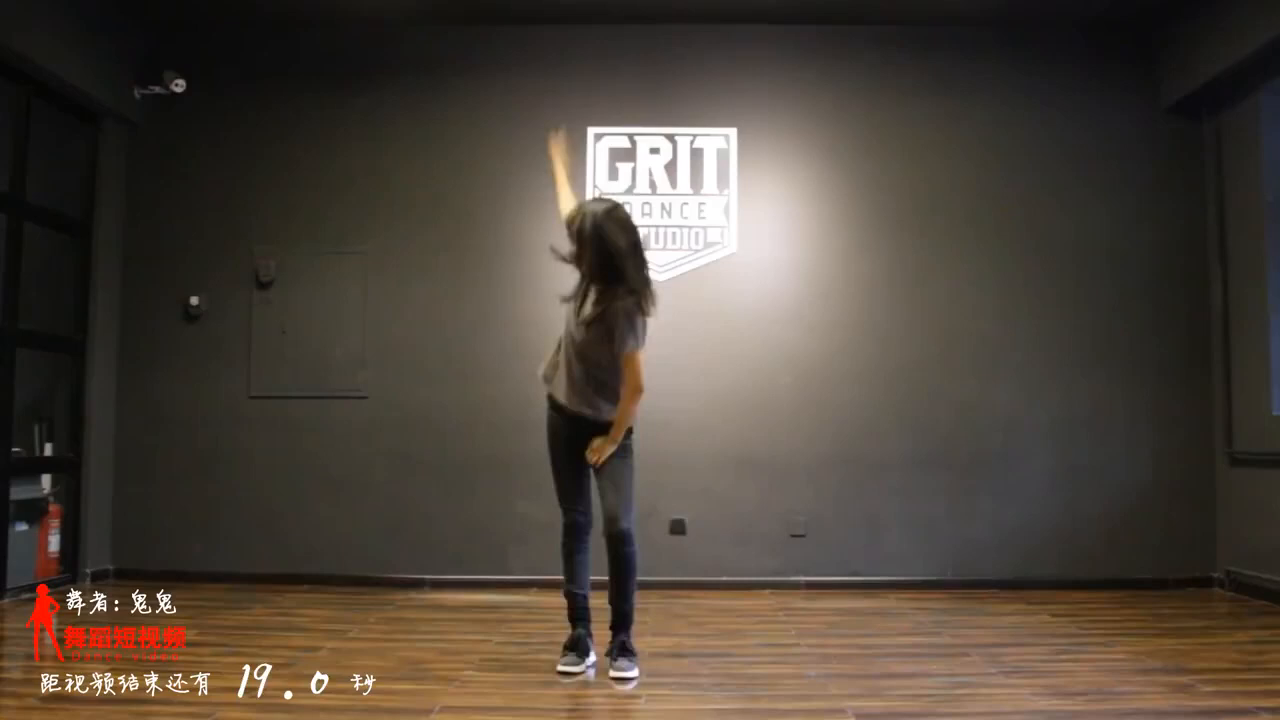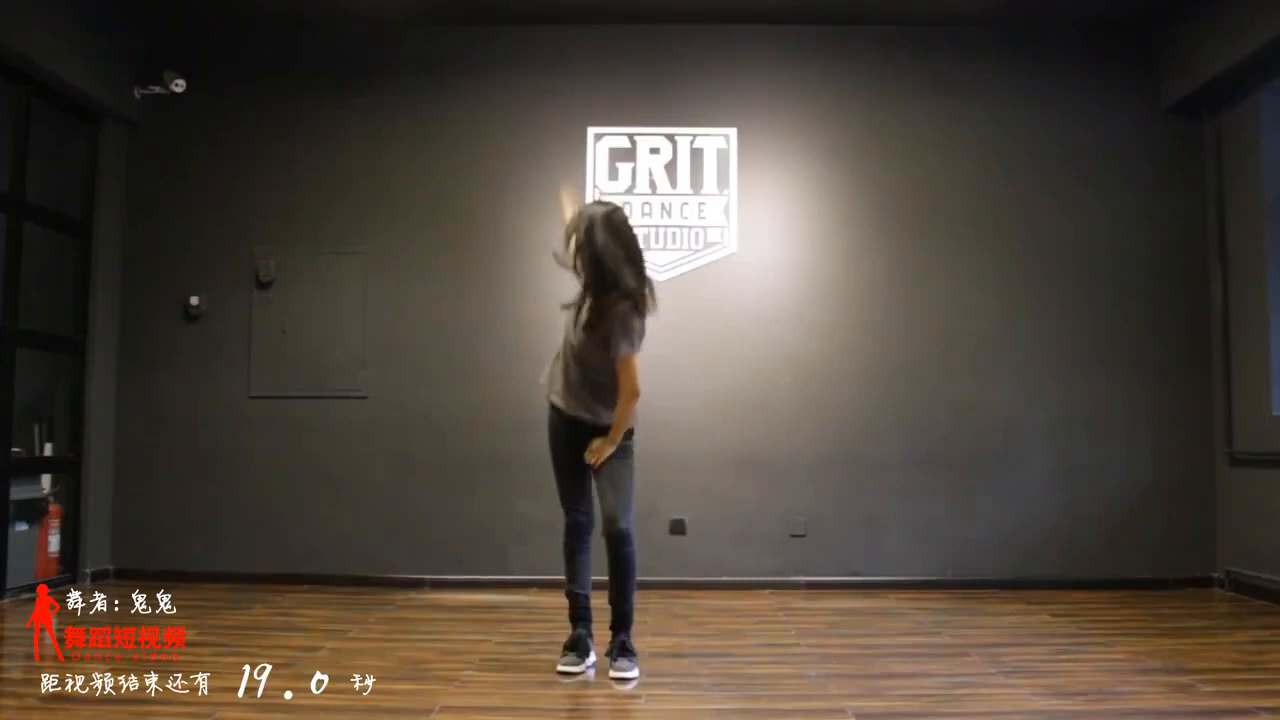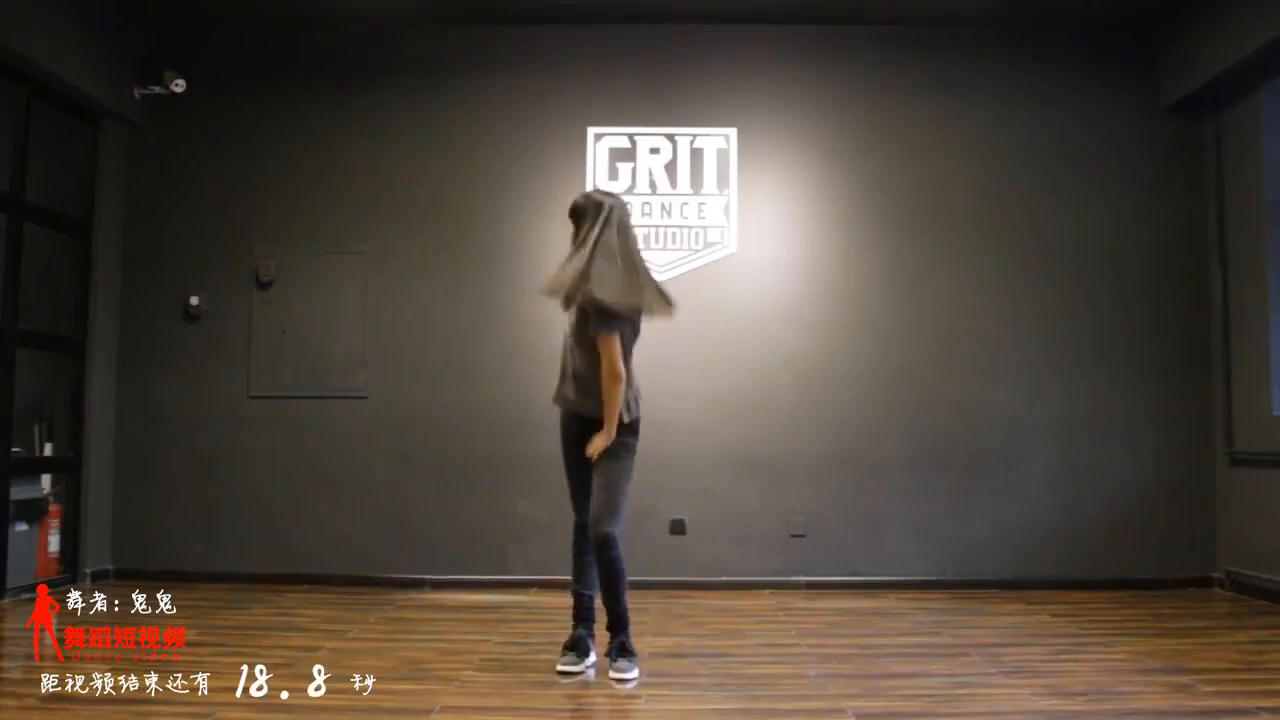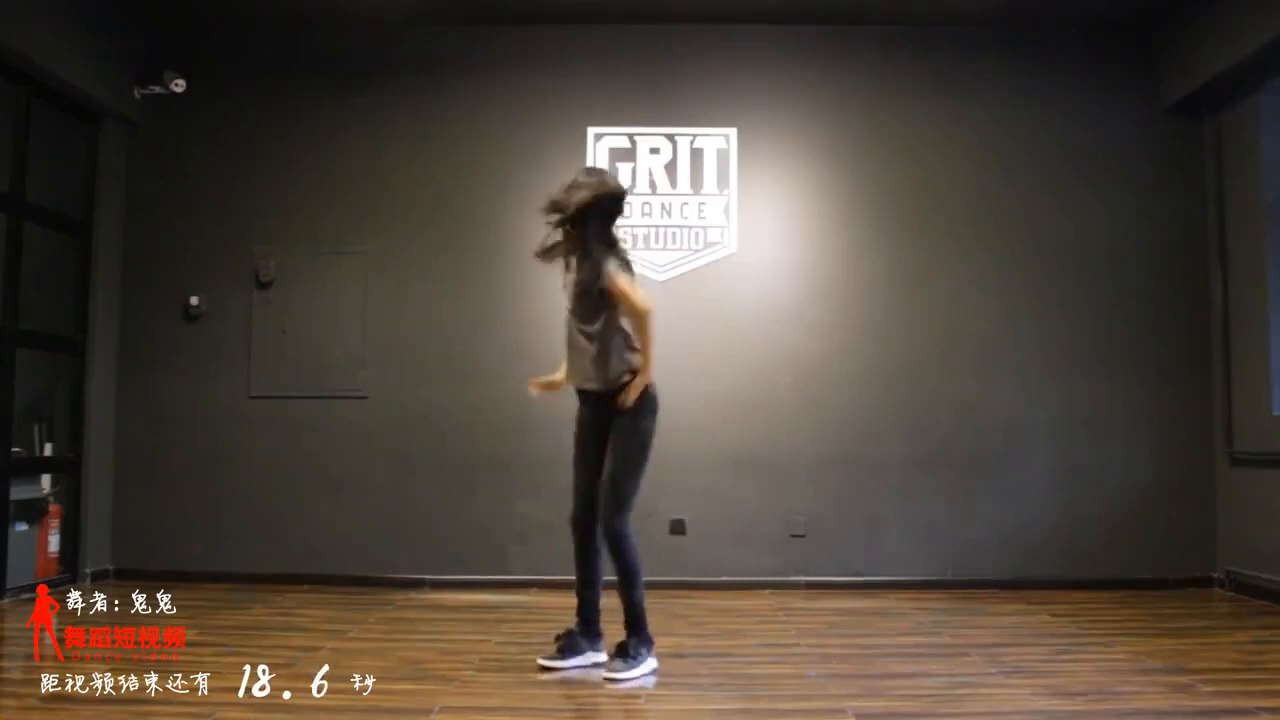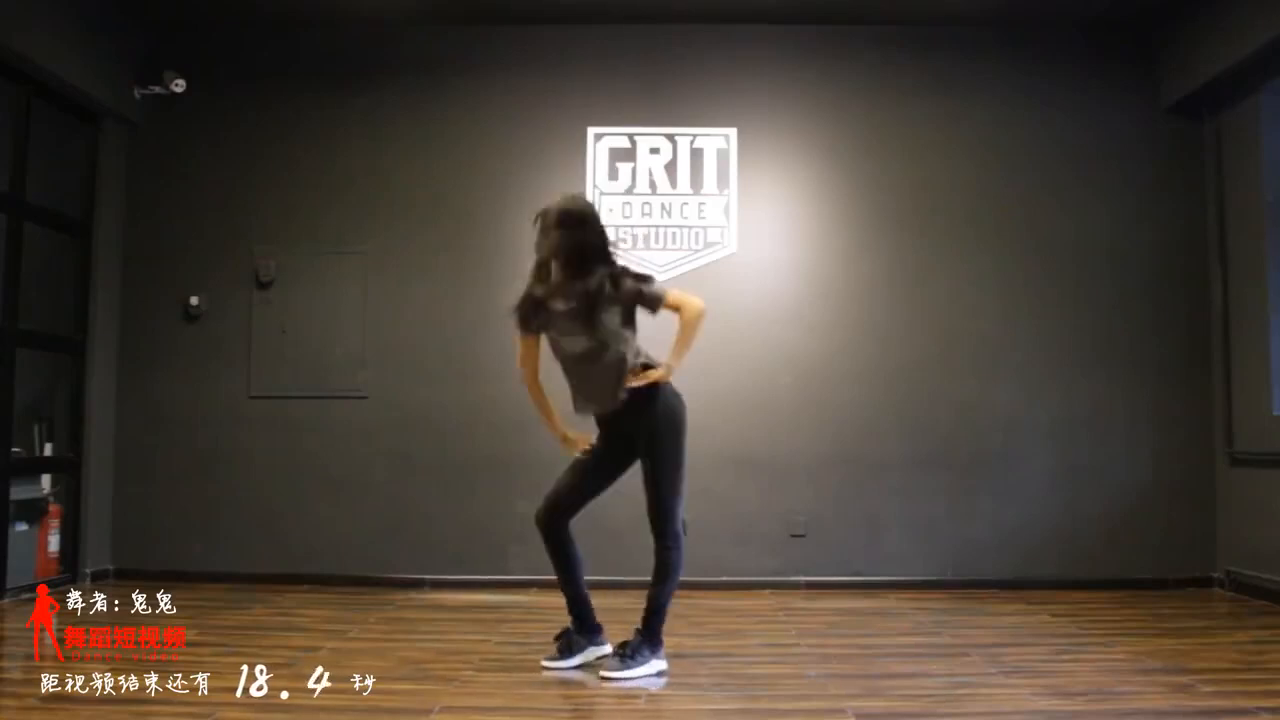
dt=0.2s
person 1, frame 1
left shoulder: (621, 306)
right shoulder: (596, 277)
left elbow: (635, 386)
right elbow: (569, 208)
left wrist: (613, 440)
right wrist: (558, 160)
left hip: (605, 426)
right hip: (564, 415)
left knee: (618, 528)
right knee: (575, 522)
left ankle: (622, 642)
right ankle: (580, 637)
person 1, frame 2
left shoulder: (617, 310)
right shoulder: (599, 289)
left elbow: (631, 392)
right elbow: (577, 236)
left wrist: (611, 440)
right wrist: (568, 201)
left hip: (605, 431)
right hip: (565, 422)
left knee: (618, 530)
right knee: (577, 523)
left ankle: (622, 643)
right ankle: (581, 639)
person 1, frame 3
left shoulder: (599, 293)
right shoulder: (608, 280)
left elbow: (613, 371)
left wrist: (608, 431)
left hip: (610, 423)
right hip: (577, 416)
left knee: (602, 529)
right knee: (585, 524)
left ankle: (621, 640)
right ankle: (583, 636)
person 1, frame 4
left shoulder: (596, 256)
right shoulder: (587, 256)
left elbow: (640, 307)
left wrist: (644, 372)
right wrist: (566, 373)
left hip: (626, 404)
right hip: (594, 403)
left knee: (612, 521)
right knee: (584, 520)
left ankle: (640, 644)
right ankle: (586, 635)
person 1, frame 5
left shoulder: (613, 283)
right shoulder: (536, 300)
left elbow: (693, 306)
right elbow: (531, 375)
left wrist: (672, 365)
right wrist: (563, 435)
left hip: (653, 410)
right hip: (612, 426)
left knee: (667, 530)
right knee: (550, 517)
left ankle: (650, 645)
right ankle: (586, 633)
